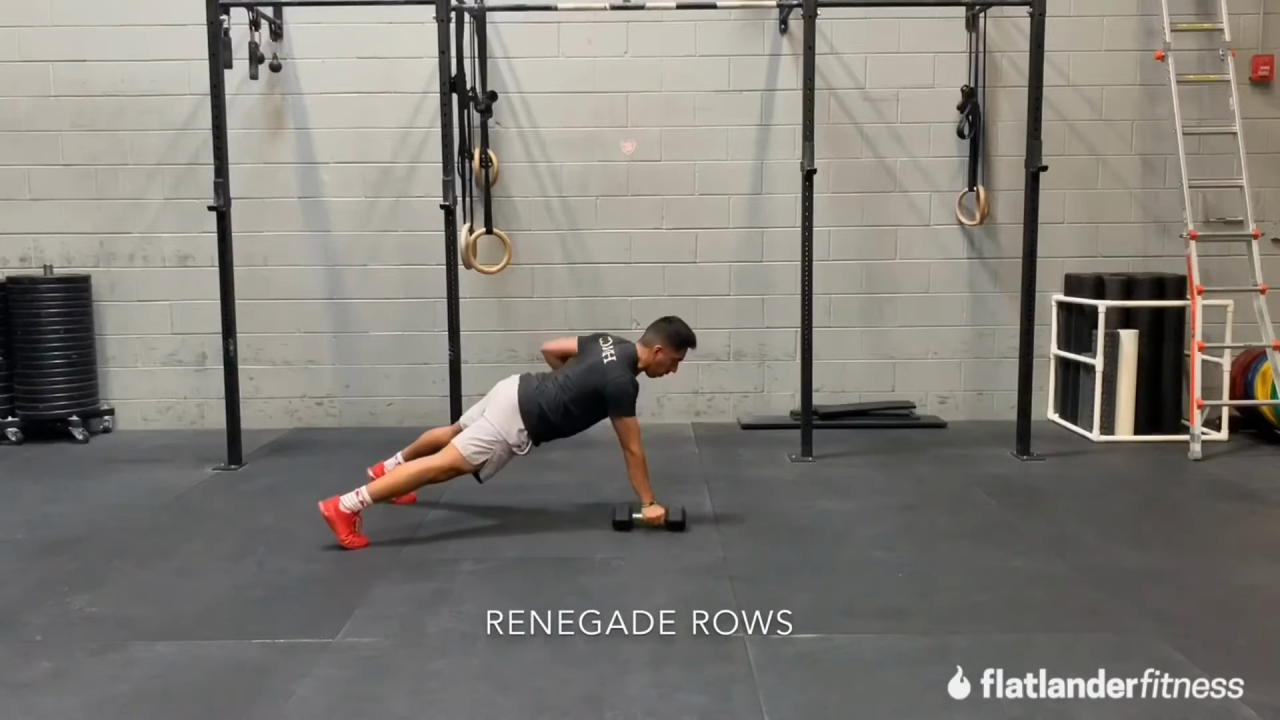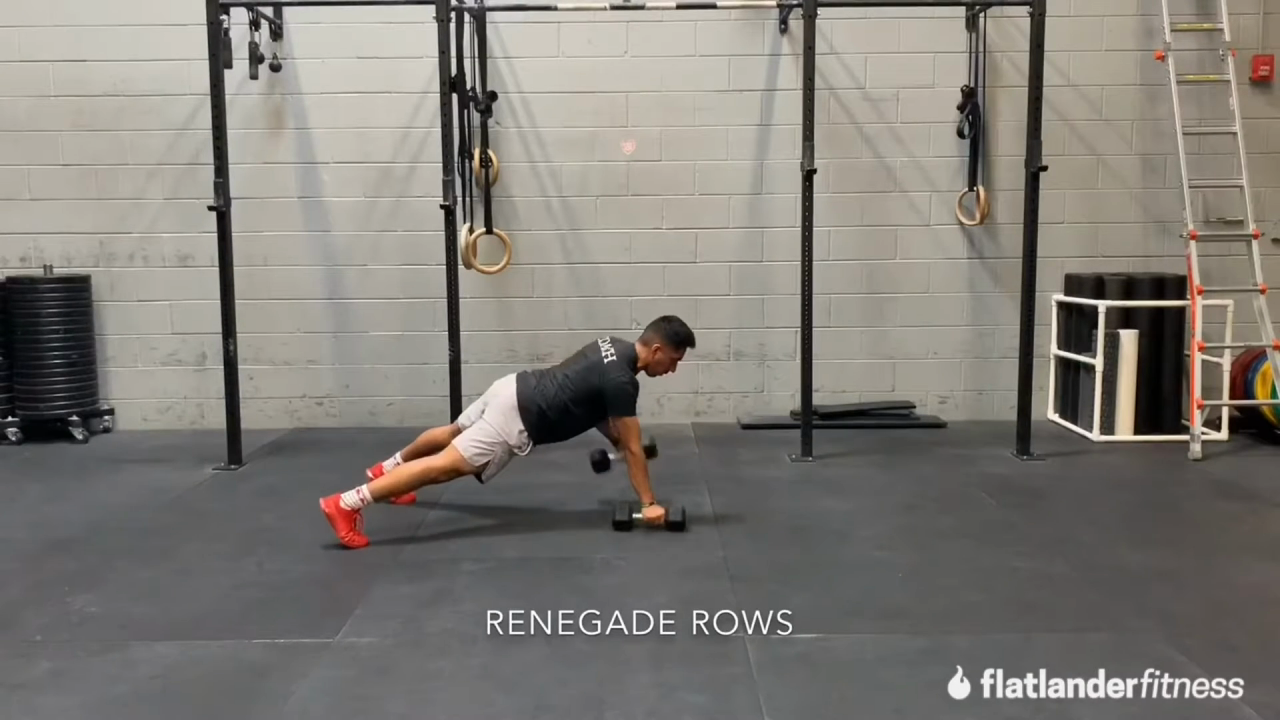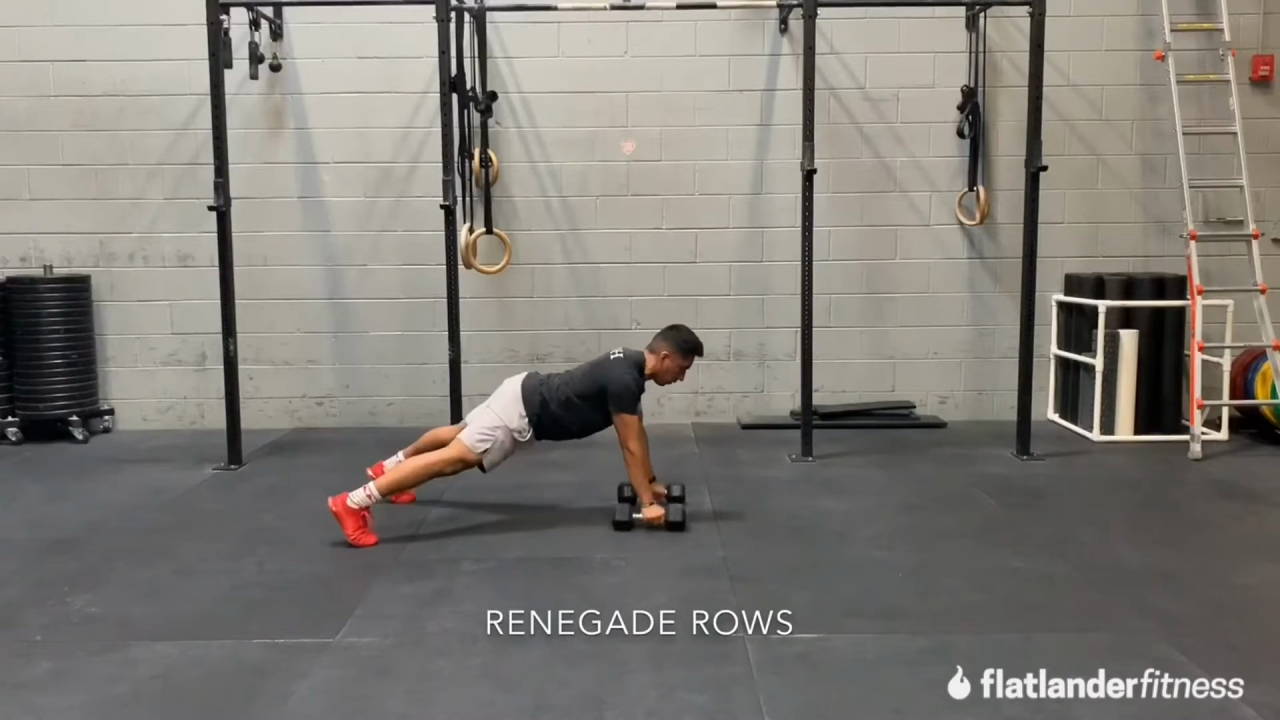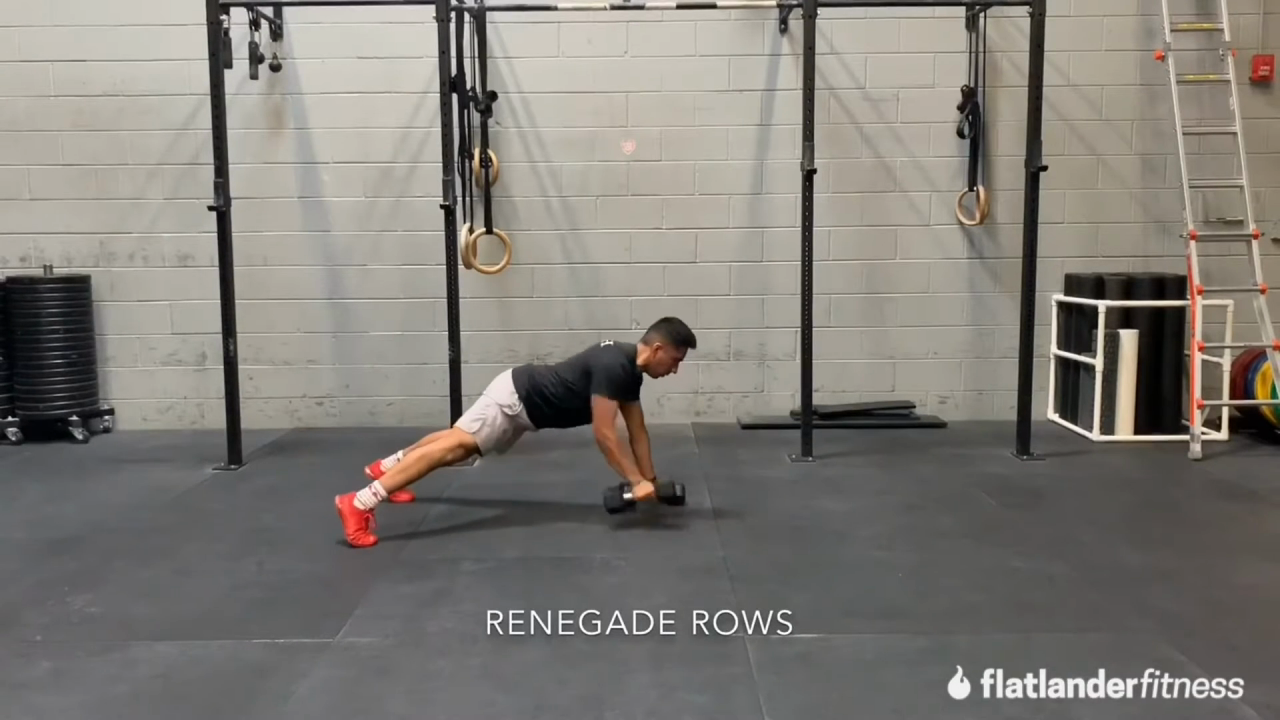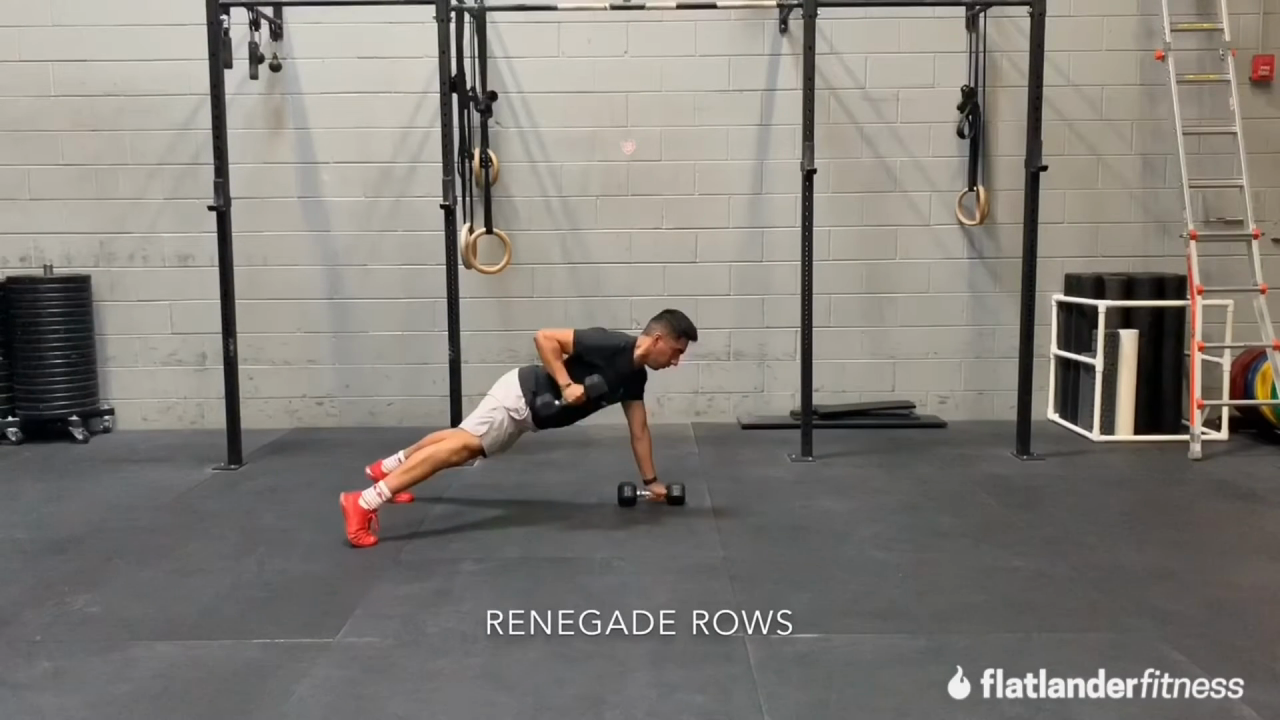
dt=0.4s
person 1, frame 1
left shoulder: (611, 342)
right shoulder: (620, 382)
left elbow: (550, 348)
right elbow: (633, 449)
right wrist: (649, 503)
left hip: (516, 390)
right hip: (520, 418)
left knee: (454, 433)
right knee: (447, 464)
left ankle: (387, 468)
right ankle: (346, 506)
person 1, frame 2
left shoulder: (616, 346)
right shoulder: (621, 380)
right elbow: (633, 447)
left wrist: (612, 438)
right wrist: (648, 503)
left hip: (514, 389)
right hip: (518, 417)
left knee: (452, 433)
right knee: (446, 465)
left ankle: (387, 468)
right ankle: (347, 503)
person 1, frame 3
left shoulder: (631, 366)
right shoulder: (625, 380)
left elbow: (638, 433)
right elbow: (630, 447)
left wrist: (651, 481)
right wrist: (647, 503)
left hip: (524, 393)
right hip: (522, 410)
left knee: (457, 433)
right knee: (455, 457)
left ankle: (389, 466)
right ankle: (355, 502)
person 1, frame 4
left shoulder: (631, 372)
right shoulder: (614, 364)
left elbow: (637, 429)
right elbow: (603, 433)
left wrist: (649, 478)
right wrist: (636, 482)
left hip: (525, 407)
right hip: (516, 396)
left knee: (458, 439)
right knee: (454, 446)
left ankle: (387, 466)
right ankle: (360, 503)
person 1, frame 5
left shoulder: (635, 374)
right shoulder: (611, 344)
left elbow: (639, 429)
right elbow: (544, 337)
left wrist: (651, 481)
right wrist: (567, 384)
left hip: (532, 411)
right hip: (522, 396)
left knee: (461, 439)
right knee: (460, 447)
left ankle: (387, 467)
right ankle: (364, 502)
